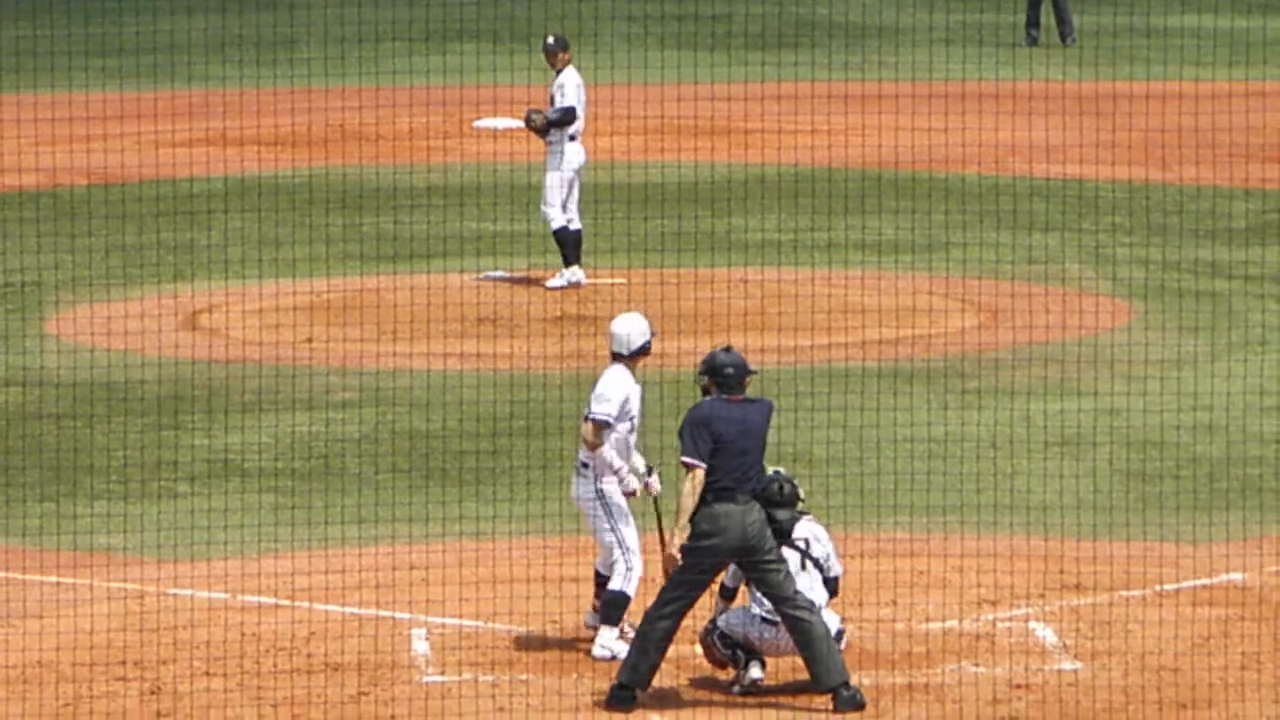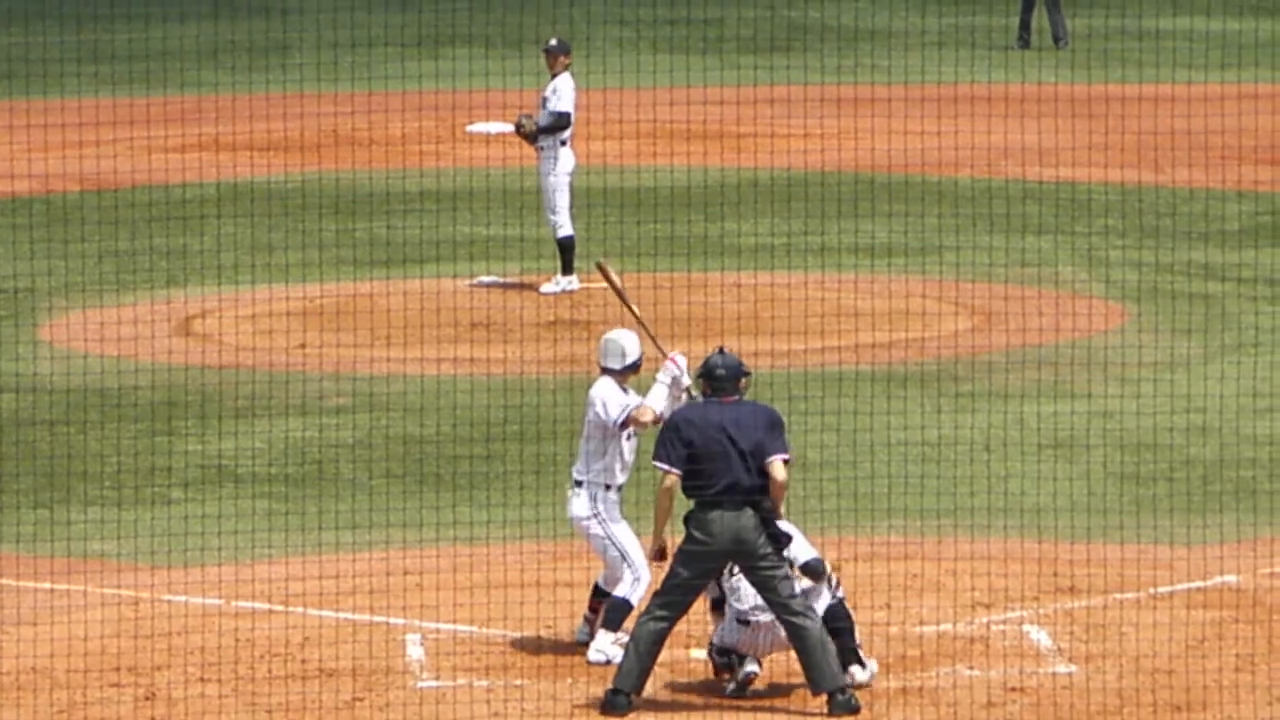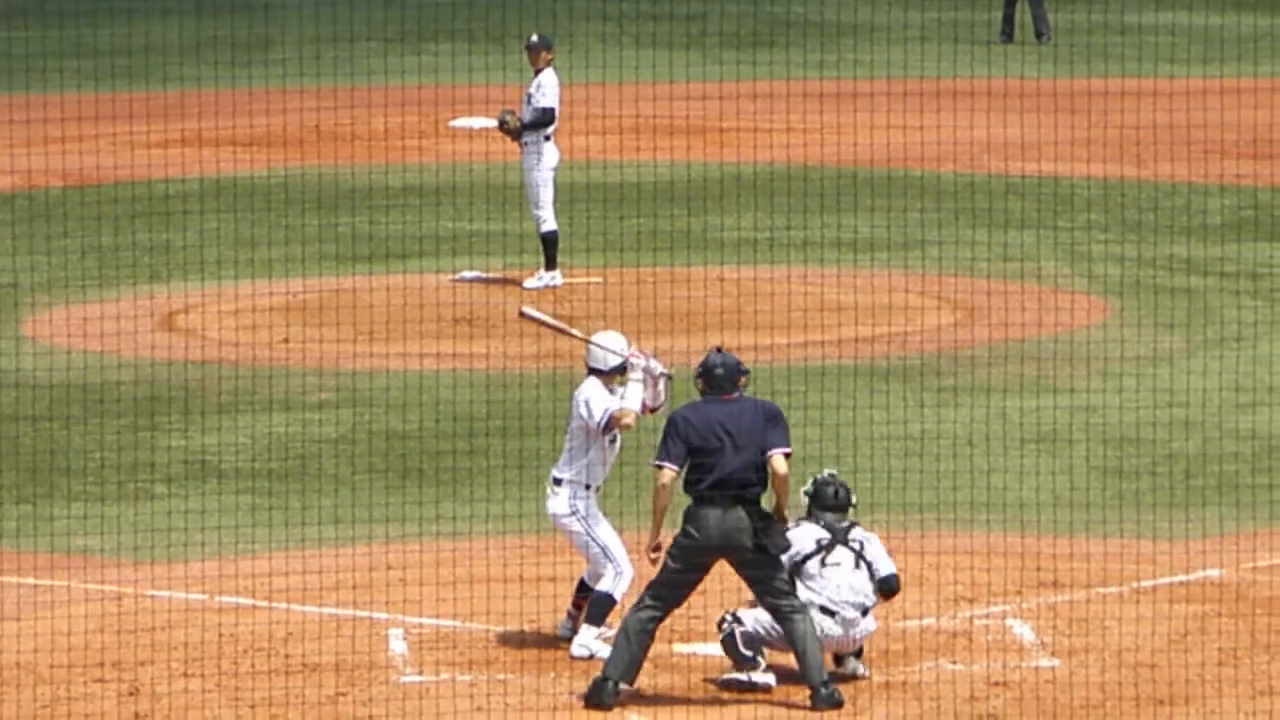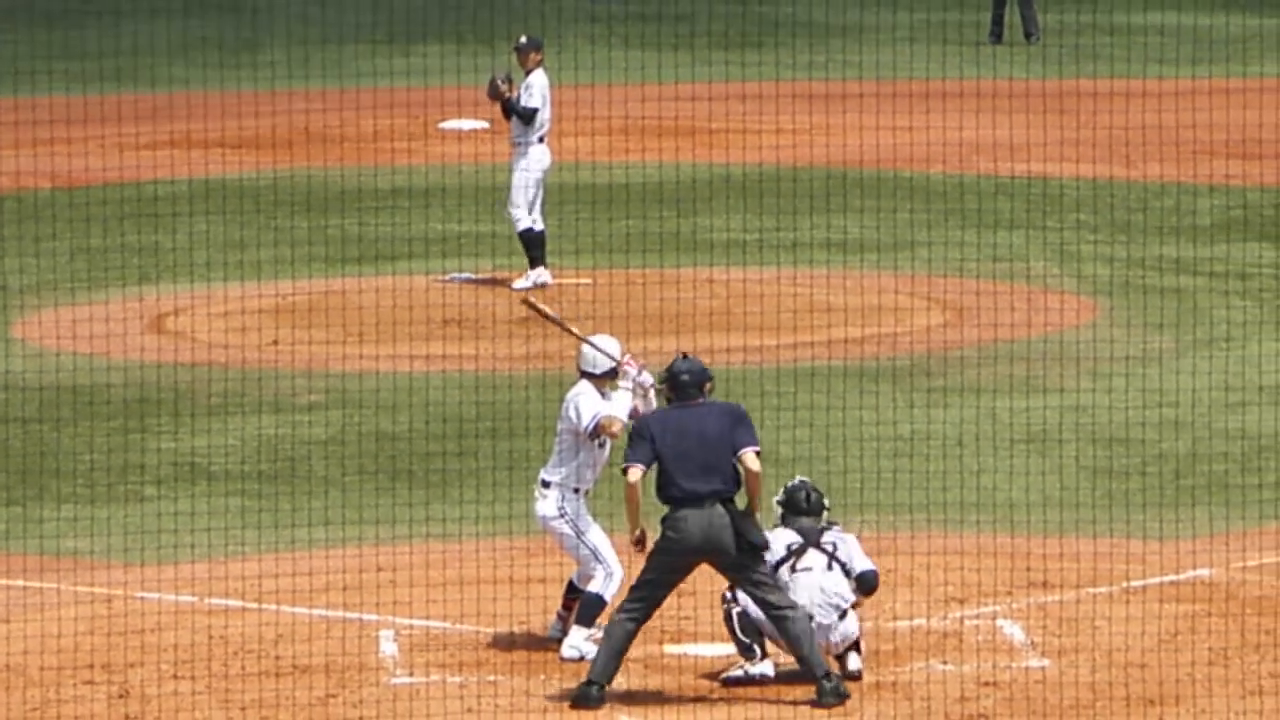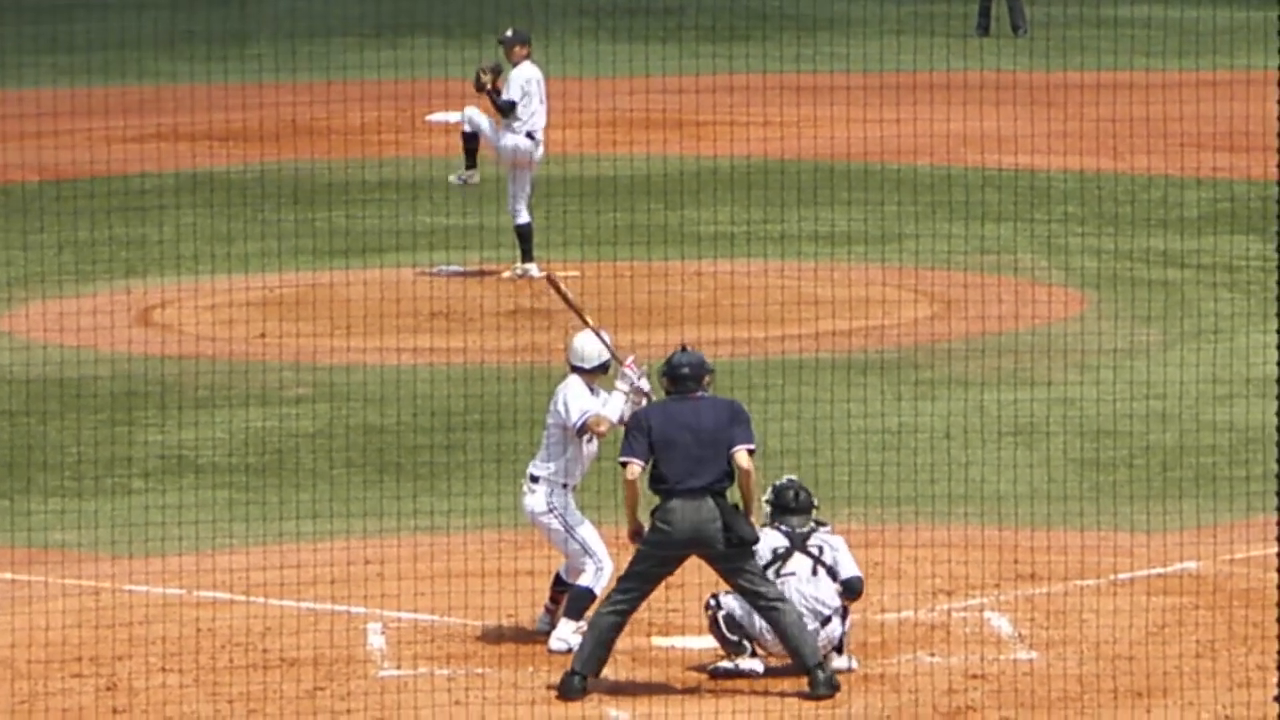
dt=0.7s
person 1, frame 1
left shoulder: (702, 414)
right shoulder: (763, 411)
left elbow: (696, 478)
left wrist: (677, 533)
left hip: (713, 520)
right hip: (754, 519)
left knee: (667, 608)
right knee: (795, 606)
left ankle: (626, 689)
right ankle: (841, 689)
person 1, frame 2
left shoulder: (682, 419)
right shoulder: (765, 416)
left elbow: (669, 483)
right elbow: (778, 477)
left wrist: (658, 536)
right wrist: (774, 512)
left hip: (706, 525)
right hip: (753, 524)
left knee: (661, 611)
right knee: (795, 610)
person 1, frame 3
left shoulder: (683, 418)
right shoulder: (766, 412)
left elbow: (665, 479)
right elbow: (780, 469)
left wrist: (655, 532)
right wrist: (780, 508)
left hip: (700, 522)
right hip: (747, 521)
left knee: (653, 605)
right knee: (788, 607)
left ankle: (609, 684)
right ankle: (821, 688)
person 1, frame 4
left shoulder: (649, 425)
right shoulder: (732, 414)
left elbow: (633, 479)
right elbow: (753, 467)
left wrist: (635, 527)
right wrist: (751, 510)
left hip: (679, 527)
right hip: (725, 522)
left knee: (634, 608)
right knee: (780, 605)
left ankle: (594, 686)
right ankle: (825, 682)
person 1, frame 5
left shoulder: (646, 416)
right shoulder: (730, 410)
left elbow: (631, 474)
right elbow: (744, 465)
left wrist: (632, 520)
right wrist: (748, 513)
left hip: (669, 518)
right hip: (716, 516)
left knee: (621, 600)
right knee: (769, 598)
left ankle: (577, 677)
right ankle: (818, 673)
person 2, frame 1
left shoulder: (619, 378)
right shoulder: (618, 383)
right elbow: (589, 435)
left wrist: (643, 469)
right wrist: (625, 474)
left hip: (598, 481)
right hip: (601, 484)
left knee: (612, 551)
right knee: (628, 562)
left ankle: (600, 615)
right ankle: (606, 641)
person 2, frame 2
left shoulder: (621, 393)
right shoulder: (604, 393)
left elbow: (665, 417)
right elbow: (644, 418)
left wrist: (677, 386)
right wrist: (663, 378)
left hip: (599, 499)
right hip: (593, 502)
left knee: (618, 565)
right knee: (636, 574)
left ankle: (590, 628)
right ankle: (602, 646)
person 2, frame 3
left shoulder: (609, 391)
right shoulder: (591, 394)
left elbow: (651, 404)
right elbow: (626, 420)
left wrist: (653, 378)
right wrist: (636, 377)
left hip: (577, 496)
right hip: (573, 498)
left knee: (603, 561)
right knee: (618, 569)
left ankle: (573, 624)
right ankle: (585, 641)
person 2, frame 4
left shoulder: (601, 395)
right shoulder: (583, 397)
left elbow: (643, 411)
right elbow: (613, 428)
left wrist: (643, 388)
right wrist: (626, 385)
left hip: (566, 499)
right hip: (561, 501)
left knee: (593, 562)
right knee: (609, 570)
left ankle: (564, 624)
right ankle: (575, 642)
person 2, frame 5
left shoulder: (592, 393)
right shoulder: (571, 391)
left elbow: (628, 418)
right elbow: (600, 427)
left wrist: (636, 394)
right wrist: (622, 387)
left hip: (553, 493)
right hip: (549, 496)
left knee: (581, 556)
right knee: (598, 564)
left ankle: (551, 617)
right ankle: (564, 635)
person 3, frame 1
left shoulder: (567, 79)
right shoulder: (565, 78)
left elbow: (569, 115)
left wrist: (545, 122)
right wrist: (544, 125)
left hip: (564, 151)
right hip: (567, 150)
left knee: (551, 209)
right knee: (569, 212)
left ankle: (571, 267)
right ankle: (574, 270)
person 3, frame 2
left shoulder: (563, 84)
right shoulder: (555, 84)
left elbow: (563, 120)
left wrist: (536, 130)
right wrist: (534, 131)
left hip: (556, 156)
right hip: (550, 155)
left knee: (559, 216)
right knee: (558, 216)
left ankle: (568, 277)
right ankle: (567, 275)
person 3, frame 3
left shoulder: (546, 80)
right shoulder: (539, 80)
left elbow: (548, 117)
left wrist: (521, 127)
right wrist: (519, 127)
left hip: (539, 151)
right hip: (533, 150)
left knee: (543, 211)
right knee: (541, 212)
left ankle: (551, 272)
right ankle: (550, 270)
person 3, frame 4
left shoulder: (536, 80)
right shoulder: (531, 81)
left elbow: (527, 117)
right elbow: (511, 115)
left wrist: (508, 98)
right wrist: (505, 98)
left hip: (530, 153)
right hip: (530, 153)
left knee: (517, 211)
right knee: (532, 213)
left ankle: (536, 269)
right ankle: (540, 271)
person 3, frame 5
left shoulder: (519, 73)
right shoulder: (533, 72)
left elbow: (505, 110)
left wrist: (488, 89)
right wrist: (495, 89)
left hip: (517, 142)
right hip: (532, 146)
left knee: (470, 114)
right knee: (518, 206)
left ankle: (469, 172)
right ankle: (528, 264)
person 4, frame 1
right shoulder: (815, 530)
left elbow: (727, 591)
right elbow: (832, 588)
left wrist: (716, 624)
left hip: (764, 634)
left knee: (714, 633)
right knee: (834, 627)
left ankle: (750, 665)
person 4, frame 2
right shoulder: (779, 529)
left elbow: (716, 603)
right elbow: (815, 570)
left wrist: (719, 637)
left hip: (747, 635)
left knee: (719, 646)
right knee: (827, 589)
left ankle: (742, 664)
right ankle: (855, 665)
person 4, frame 3
left shoulder: (798, 533)
right shoulder: (866, 537)
right elbow: (890, 586)
left hip: (816, 627)
right hip: (858, 634)
left knee: (731, 624)
left ankle: (755, 670)
right ankle: (851, 660)
person 4, frame 4
left shoulder: (774, 539)
right shoulder: (842, 538)
right elbow: (869, 582)
right wrist: (855, 597)
right hip: (841, 635)
left knee: (733, 596)
left ankle: (756, 662)
right ankle: (851, 657)
person 4, frame 5
left shoulder: (761, 539)
right shoulder: (831, 540)
right elbow: (854, 588)
right wrist: (840, 597)
left hip: (776, 637)
right hip: (824, 638)
left knee: (717, 604)
right knee: (842, 598)
left ankle: (745, 657)
right ankle: (836, 655)
